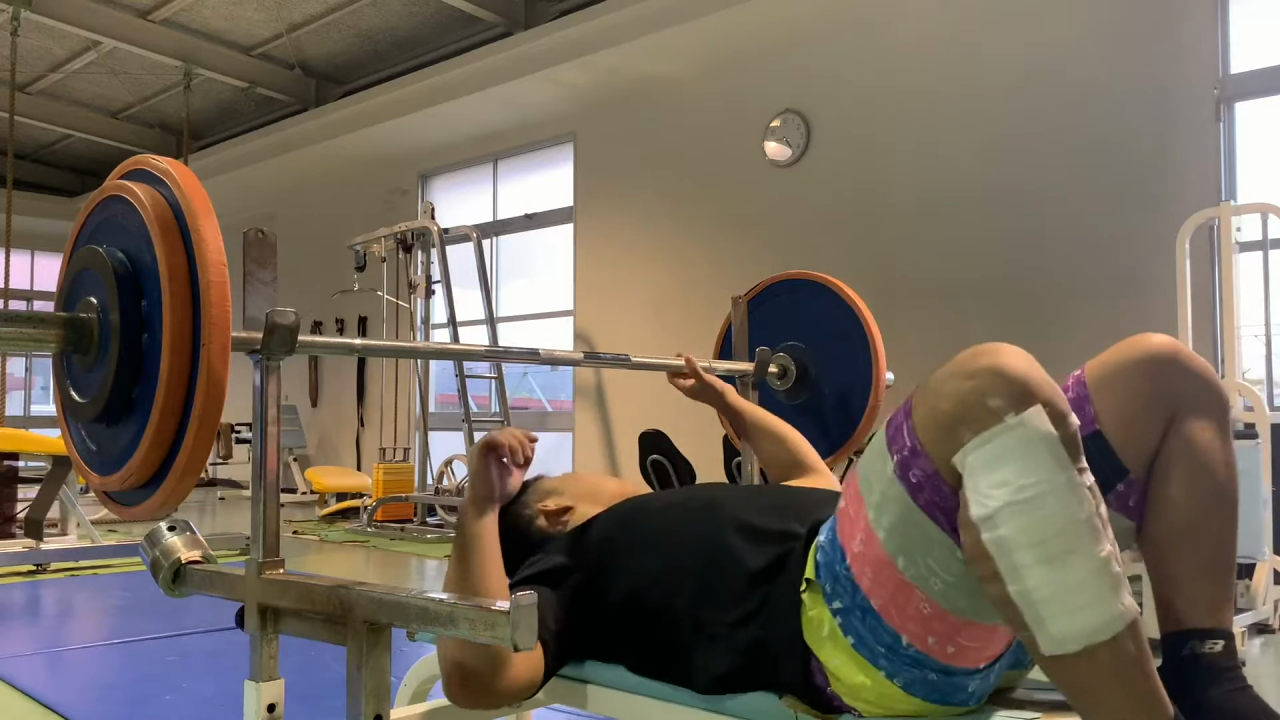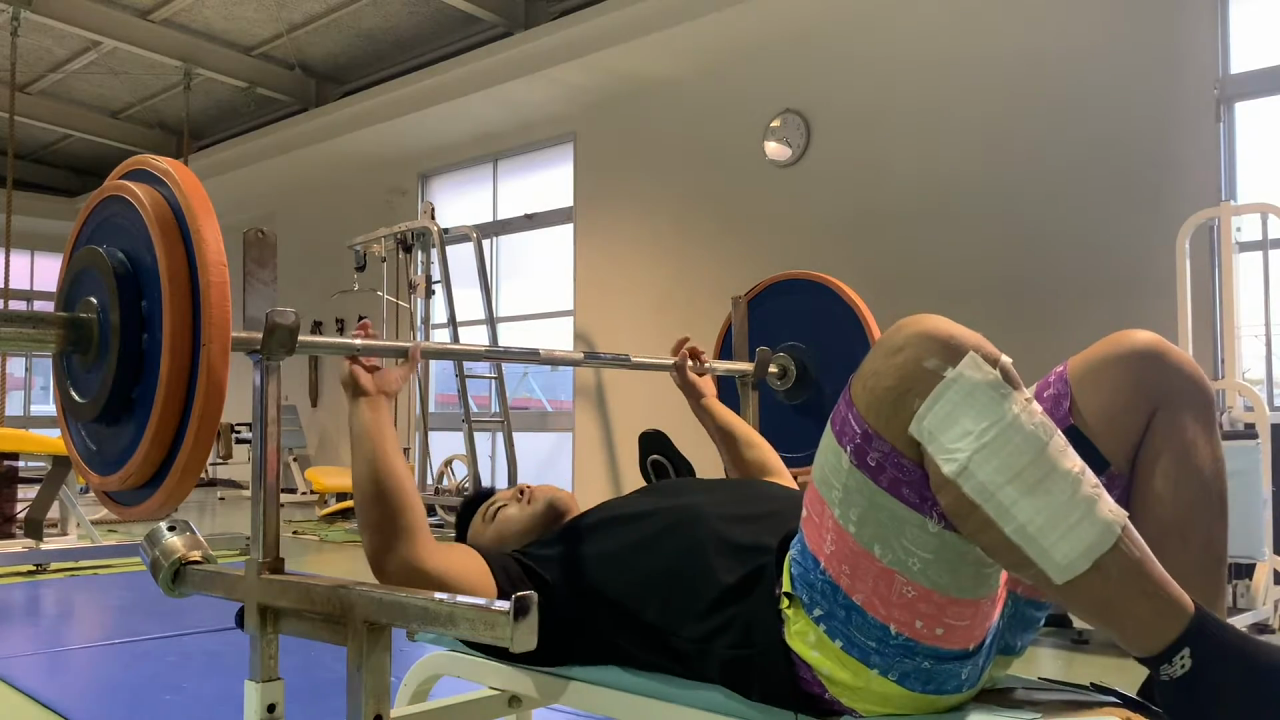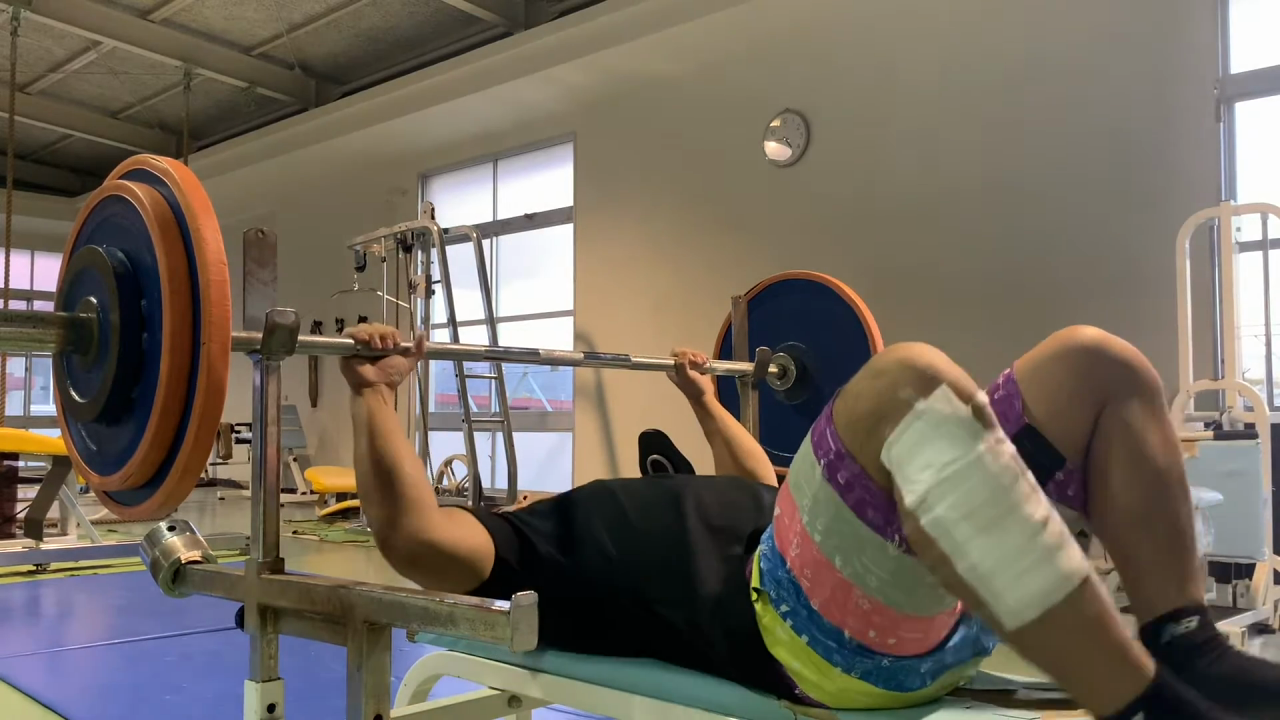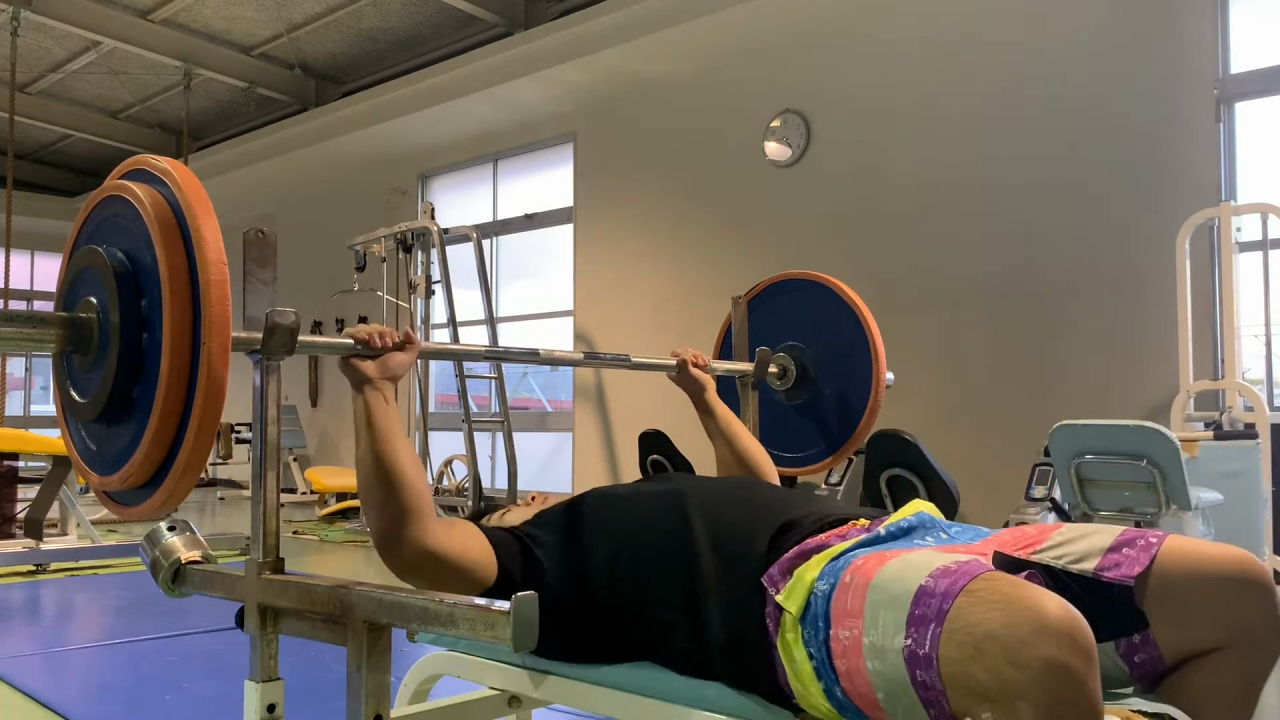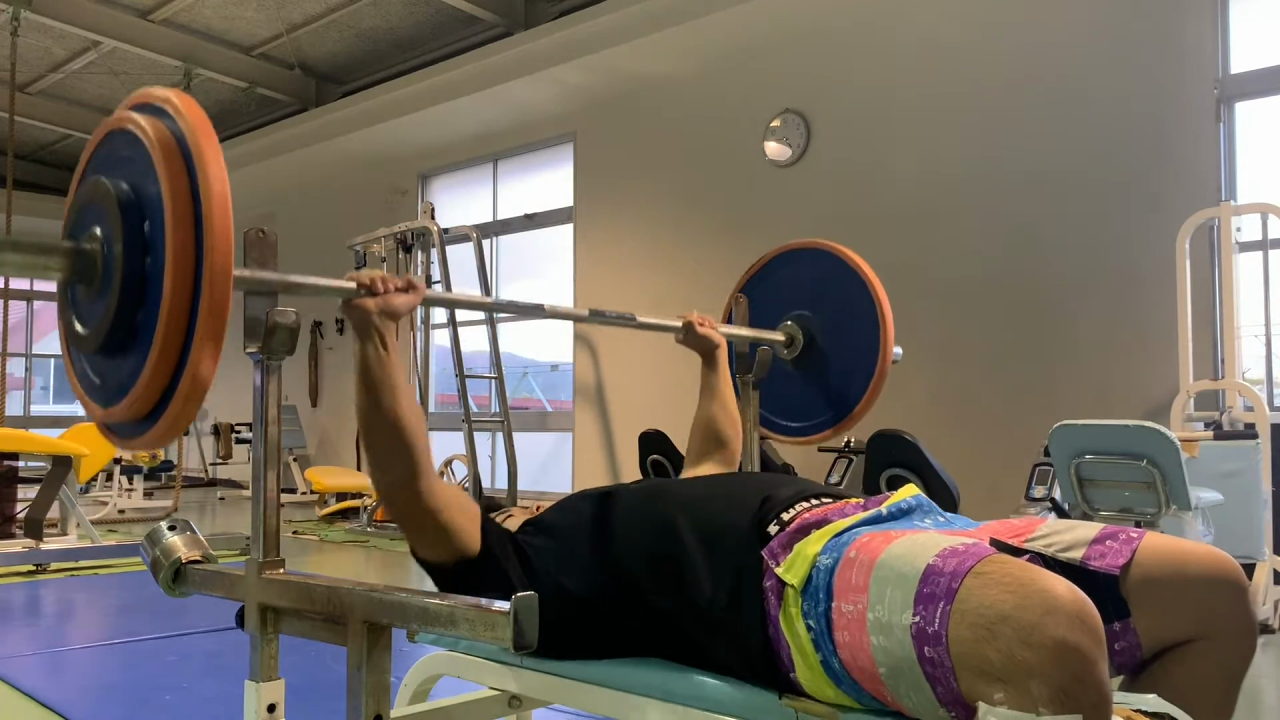
dt=1s
person 1, frame 1
left shoulder: (678, 525)
right shoulder: (567, 569)
left elbow: (809, 474)
left wrist: (728, 403)
right wrist: (479, 510)
left hip: (987, 600)
right hip: (862, 629)
left knee: (1164, 375)
right knee: (994, 387)
person 1, frame 2
left shoulder: (642, 526)
right shoulder: (538, 583)
left elbow: (772, 485)
right elbow: (403, 558)
left wrist: (706, 405)
right wrist: (371, 407)
left hip: (966, 596)
right hip: (844, 626)
left knee: (1147, 370)
right knee: (930, 356)
person 1, frame 3
left shoulder: (626, 520)
right shoulder: (524, 560)
left elbow: (758, 489)
right elbow: (410, 531)
left wrist: (705, 401)
right wrist: (374, 392)
left hip: (934, 592)
right hip: (809, 613)
left knee: (1093, 363)
right knee: (911, 377)
person 1, frame 4
left shoulder: (626, 529)
right shoulder: (528, 564)
right elbow: (412, 543)
left wrist: (708, 401)
right wrist: (375, 390)
left hip: (896, 542)
right hip: (807, 596)
person 1, frame 5
left shoulder: (625, 527)
right shoulder: (515, 575)
left elbow: (717, 460)
right elbow: (412, 488)
left wrist: (714, 363)
right wrist: (375, 341)
right hip: (802, 576)
left knee: (1213, 589)
right knee: (1056, 629)
